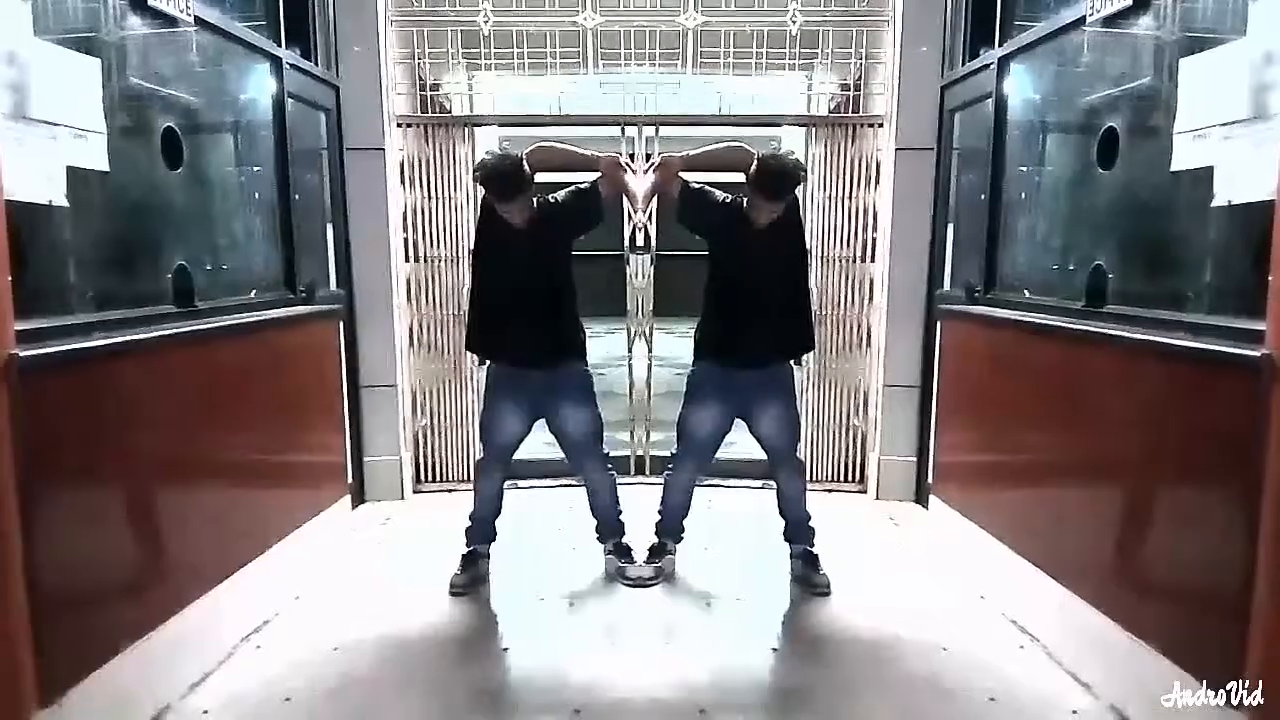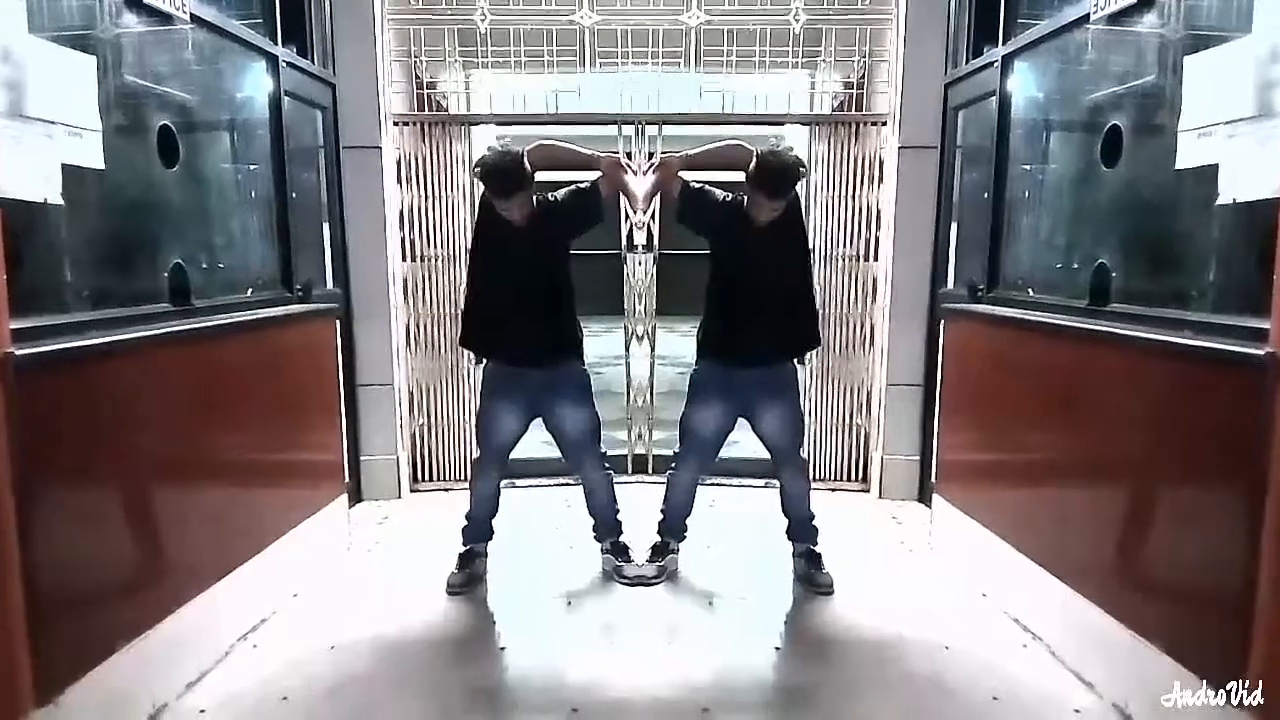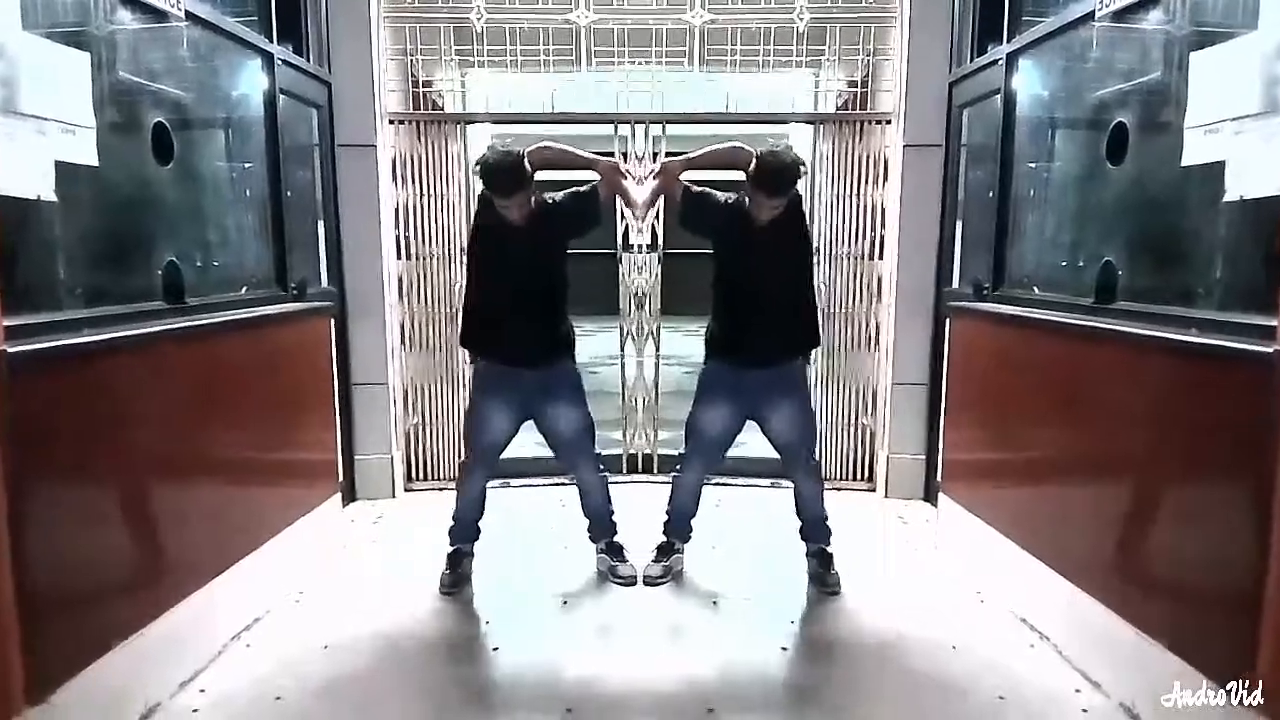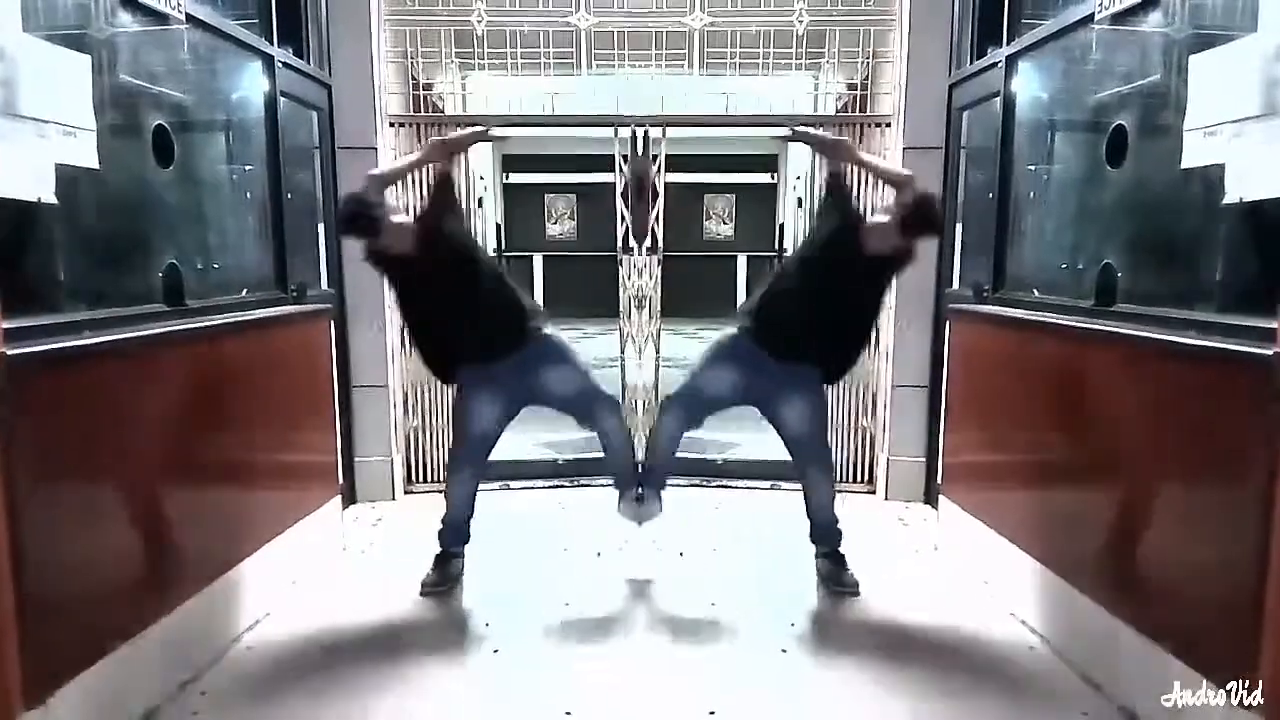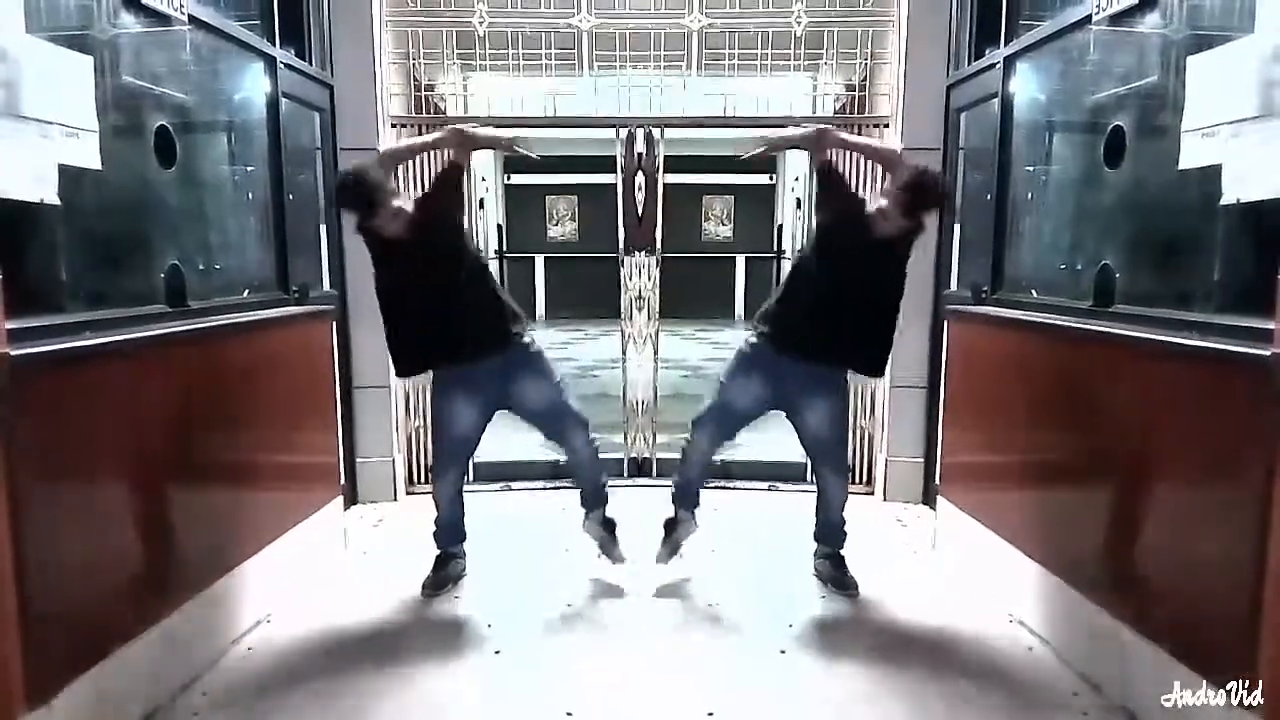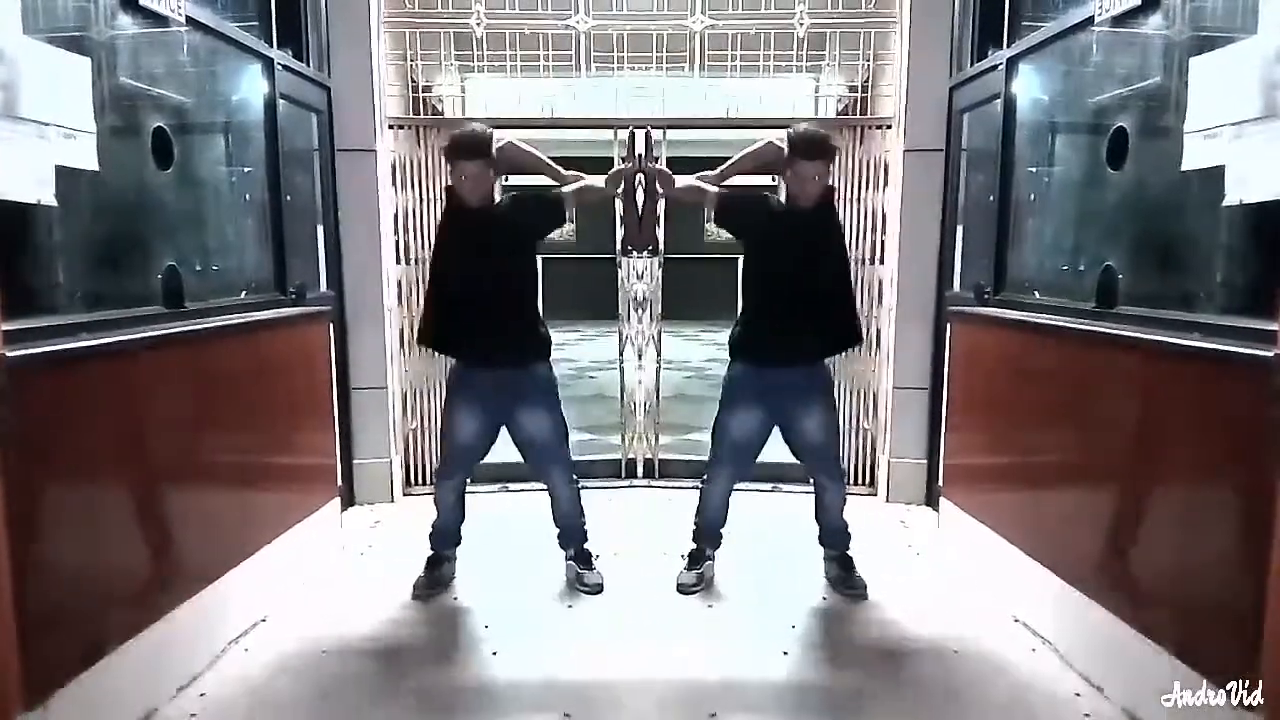
dt=0.5s
person 1, frame 1
left shoulder: (558, 212)
right shoulder: (487, 216)
left elbow: (613, 183)
right elbow: (536, 153)
left wrist: (607, 166)
right wrist: (597, 159)
left hip: (565, 369)
right hip: (509, 372)
left knee: (593, 464)
right knee: (492, 465)
left ankle: (614, 545)
right ankle: (477, 552)
person 1, frame 2
left shoulder: (556, 211)
right shoulder: (487, 212)
left elbow: (610, 182)
right elbow: (535, 151)
left wrist: (605, 164)
right wrist: (595, 159)
left hip: (562, 368)
right hip: (506, 370)
left knee: (590, 463)
right knee: (488, 465)
left ankle: (612, 545)
right ankle: (474, 552)
person 1, frame 3
left shoulder: (554, 215)
right shoulder: (486, 214)
left elbow: (610, 187)
right elbow: (538, 153)
left wrist: (611, 175)
right wrist: (600, 166)
left hip: (554, 369)
right hip: (498, 371)
left knee: (585, 464)
right knee: (476, 465)
left ankle: (606, 545)
right ankle: (460, 552)
person 1, frame 4
left shoulder: (437, 220)
right shoulder: (389, 262)
left hip: (532, 347)
right hip: (481, 371)
left knee: (603, 410)
right knee: (463, 466)
left ankle: (630, 493)
right ankle: (451, 553)
person 1, frame 5
left shoulder: (436, 207)
right shoulder: (376, 239)
right elbow: (384, 160)
right wrist: (446, 140)
left hip: (510, 349)
right hip: (455, 369)
left knee: (571, 429)
right knee: (447, 467)
left ankle: (596, 512)
right ankle: (450, 553)
person 1, frame 6
left shoulder: (521, 213)
right shoulder: (454, 210)
left elbow: (577, 191)
right elbow: (505, 148)
left wrist: (601, 185)
right wrist: (568, 177)
left hip: (528, 372)
right hip: (472, 374)
left knee: (557, 471)
right knee: (451, 472)
left ankle: (576, 551)
right ankle: (443, 555)
person 2, frame 1
left shoulder: (792, 214)
right shoulder: (721, 212)
left elbow: (743, 154)
right elbow: (667, 179)
left wrist: (681, 161)
right wrist: (669, 167)
left hip: (771, 372)
right hip: (714, 369)
left knee: (787, 465)
right knee: (686, 464)
left ankle: (802, 552)
right ankle: (665, 544)
person 2, frame 2
left shoulder: (792, 212)
right shoulder: (722, 211)
left elbow: (744, 152)
right elbow: (667, 178)
left wrist: (684, 160)
right wrist: (670, 166)
left hip: (774, 370)
right hip: (716, 368)
left knee: (791, 465)
right knee: (688, 463)
left ankle: (805, 551)
right ankle: (667, 544)
person 2, frame 3
left shoulder: (793, 211)
right shoulder: (725, 214)
left elbow: (743, 155)
right elbow: (669, 183)
left wrist: (679, 166)
right wrist: (646, 199)
left hip: (782, 371)
right hip: (724, 369)
left knee: (803, 465)
right knee: (695, 464)
left ankle: (818, 551)
right ankle: (673, 545)
person 2, frame 4
left shoulder: (890, 260)
right shoulder: (841, 220)
left hip: (799, 371)
right hip: (747, 346)
left knee: (816, 465)
right knee: (675, 411)
left ankle: (828, 553)
right ankle: (648, 491)
person 2, frame 5
left shoulder: (904, 239)
right shoulder: (843, 207)
left elbow: (894, 159)
left wrist: (831, 139)
left hip: (824, 369)
right hip: (769, 349)
left knee: (832, 466)
right knee: (709, 428)
left ankle: (829, 552)
right ankle: (683, 512)
person 2, frame 6
left shoulder: (824, 210)
right shoulder: (759, 213)
left elbow: (774, 148)
right elbow: (704, 191)
right wrist: (682, 185)
left hip: (807, 374)
right hip: (751, 370)
left knee: (828, 472)
right knee: (724, 470)
left ankle: (836, 555)
right ankle: (703, 551)
